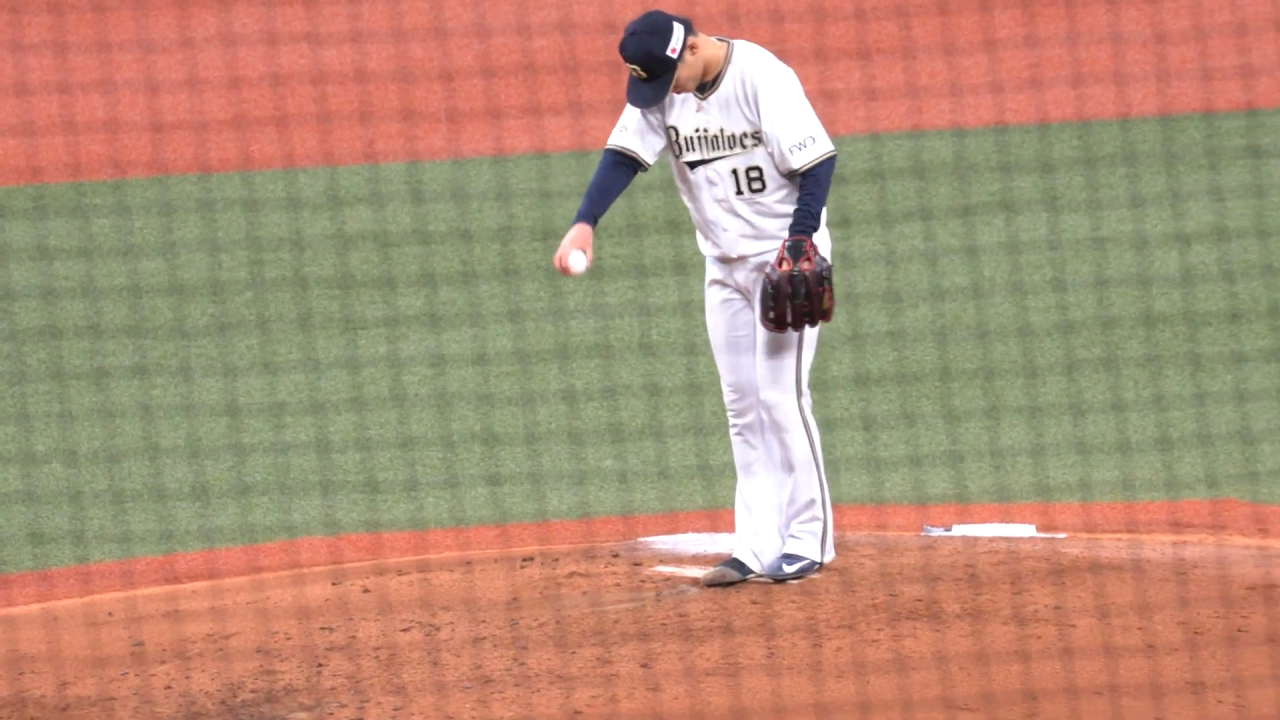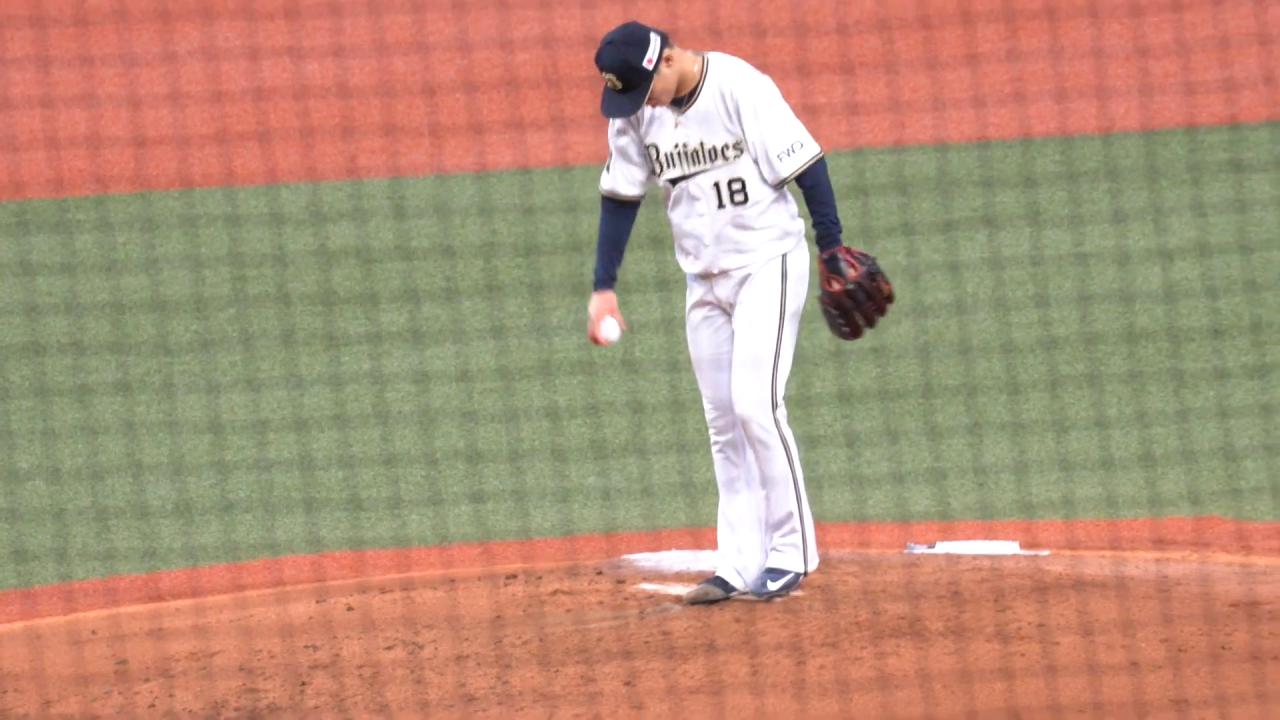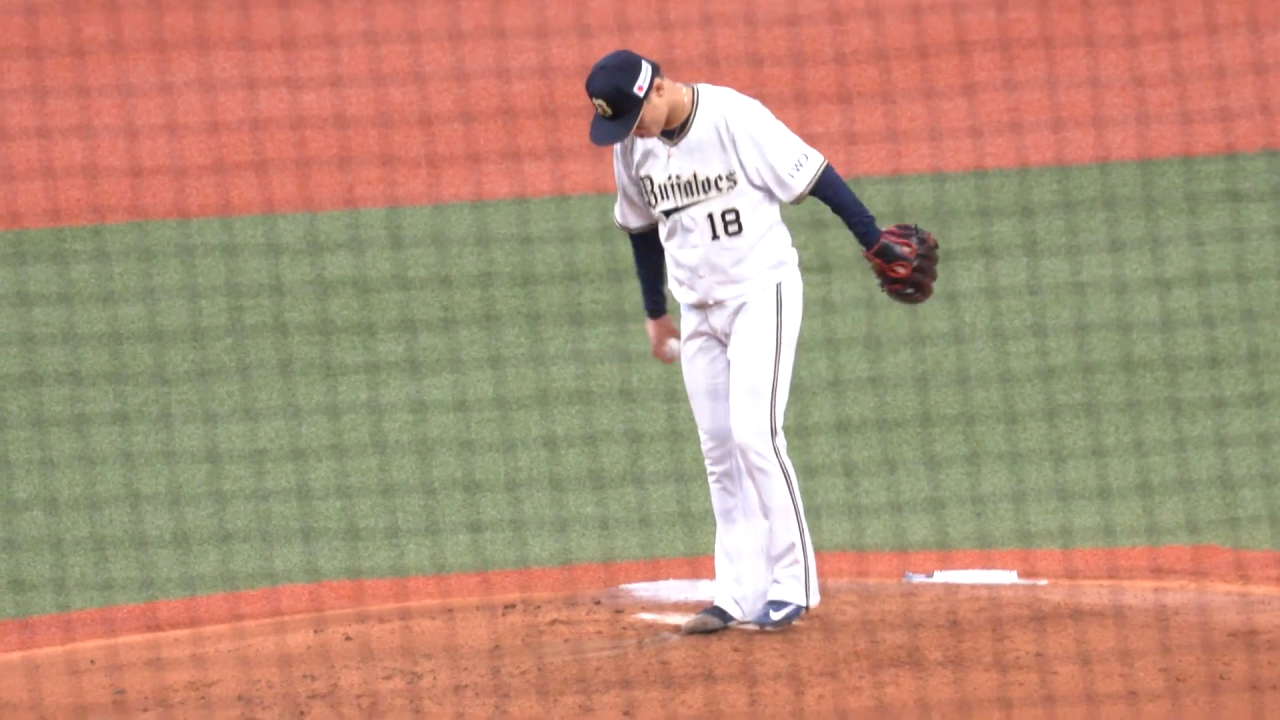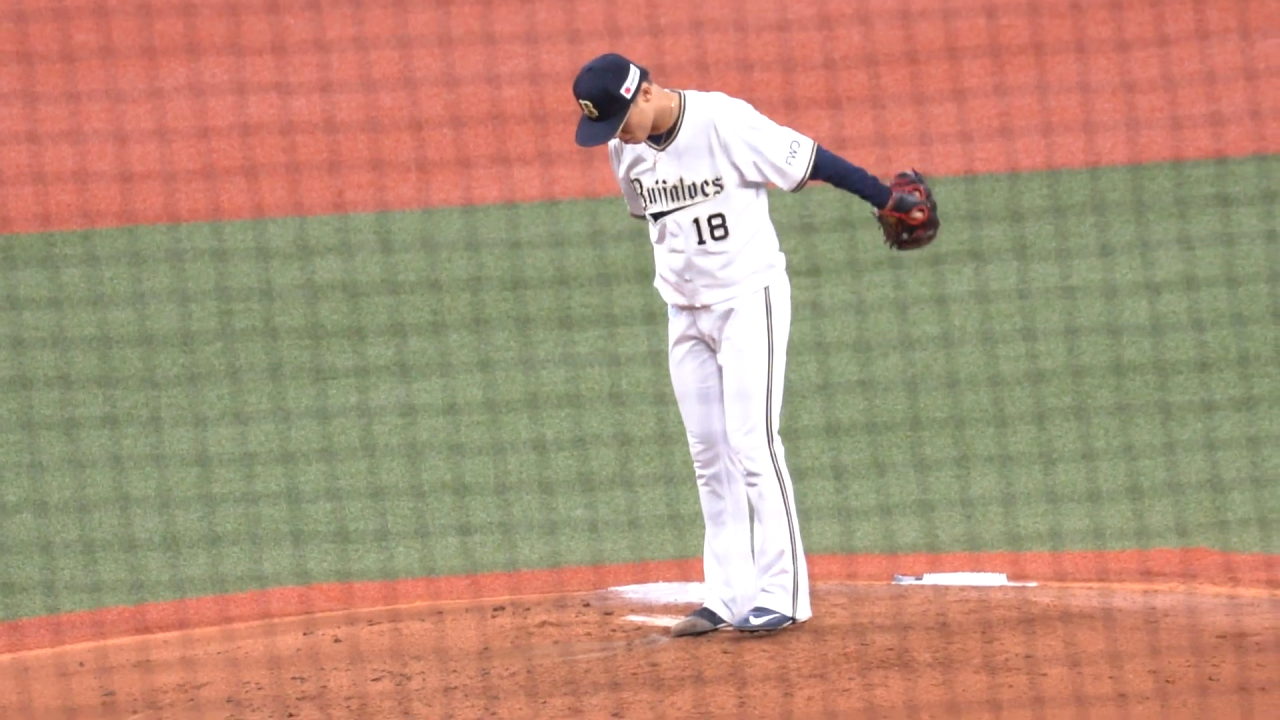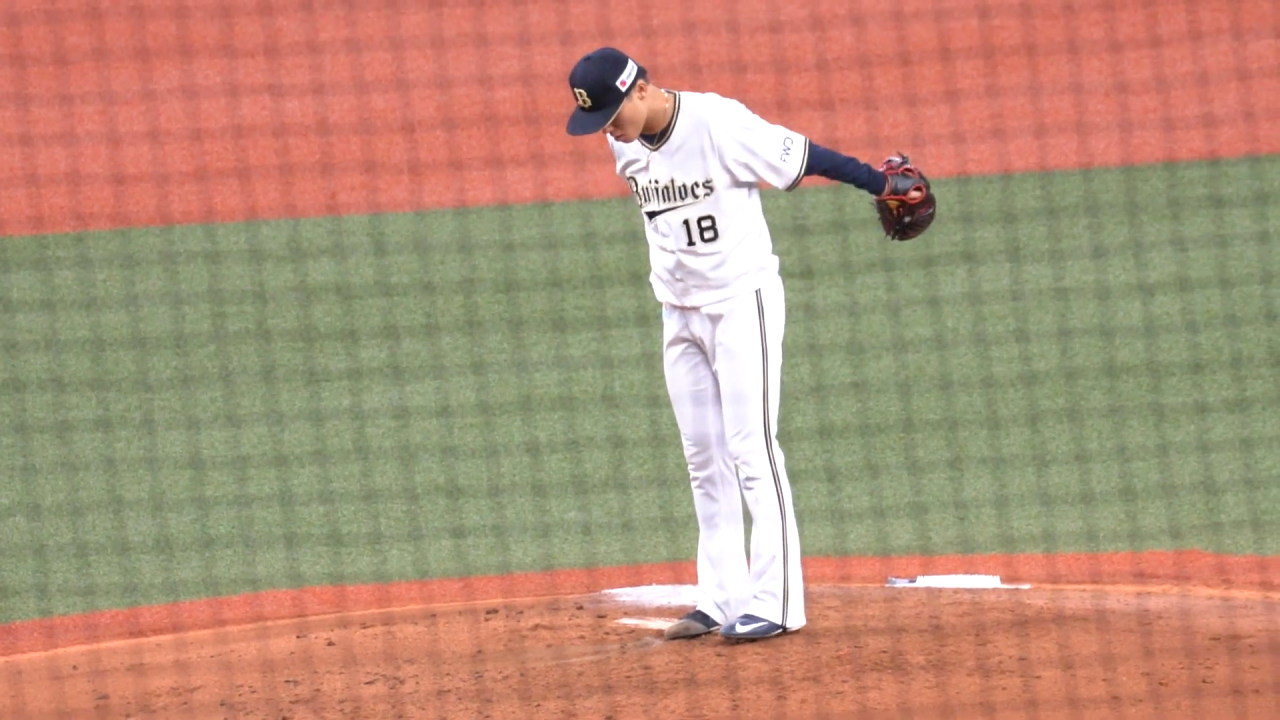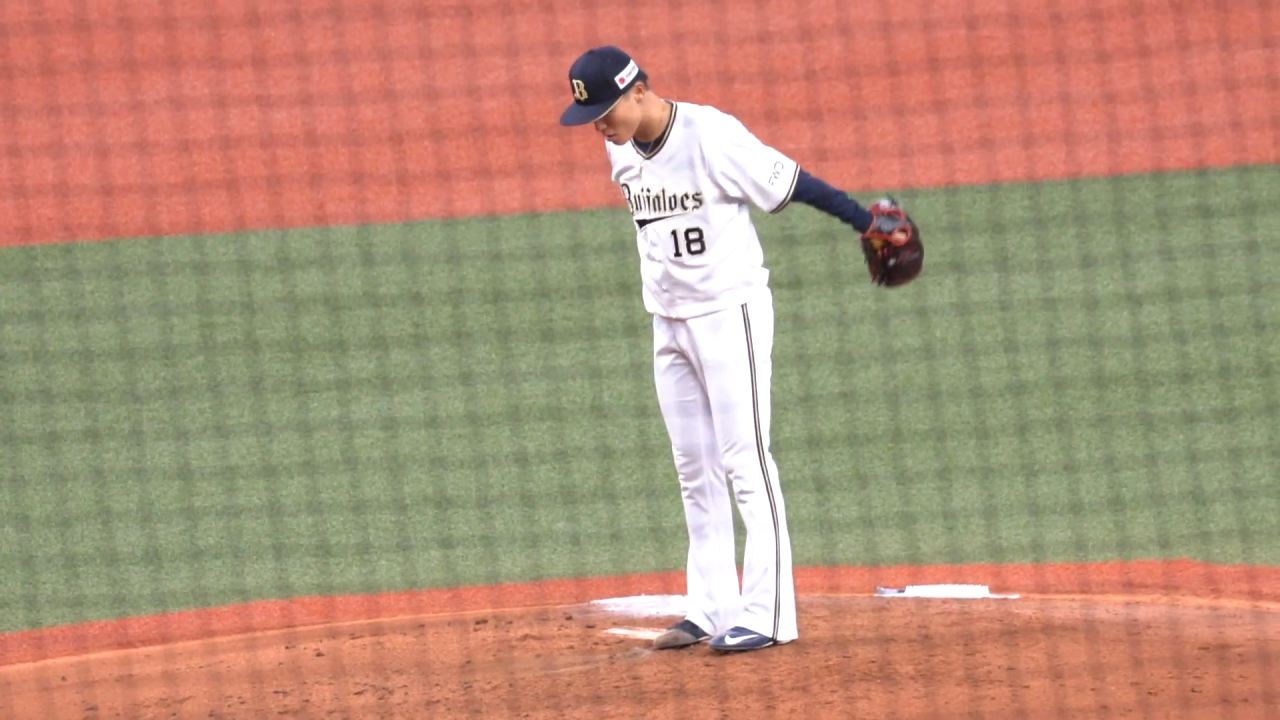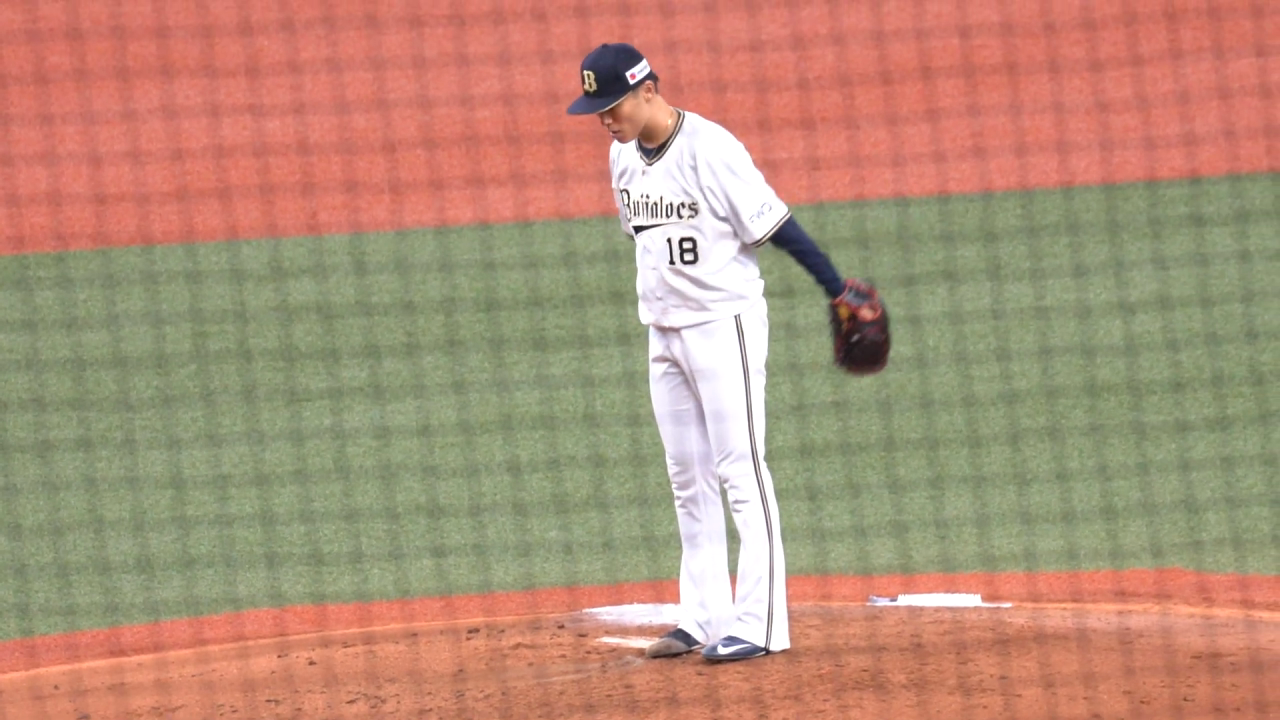
dt=0.4s
person 1, frame 1
left shoulder: (762, 76)
right shoulder: (660, 86)
left elbow: (819, 161)
right elbow: (624, 154)
left wrist: (798, 243)
right wrist: (584, 222)
left hip: (789, 252)
right hip: (723, 262)
left knee: (780, 396)
right knee: (742, 405)
left ankle: (806, 541)
right ankle: (758, 548)
person 1, frame 2
left shoulder: (744, 89)
right shoulder: (634, 112)
left elbow: (805, 165)
right elbow: (620, 197)
left wrist: (834, 250)
right wrist: (604, 286)
left hip: (769, 267)
right hip: (704, 279)
left knee: (754, 408)
right knee: (723, 422)
left ankle: (790, 551)
right ankle: (740, 565)
person 1, frame 3
left shoulder: (735, 117)
right shoulder: (631, 144)
left elbow: (816, 175)
left wrist: (873, 238)
right wrist: (655, 311)
left hip: (761, 294)
right hip: (697, 309)
left knee: (753, 435)
right knee: (719, 451)
left ankle: (792, 583)
right ankle: (739, 594)
person 1, frame 4
left shoulder: (726, 121)
right shoulder: (624, 146)
left elbow: (812, 160)
left wrist: (885, 197)
left hip: (750, 299)
right hip: (686, 310)
left knee: (751, 444)
right knee: (709, 455)
left ankle: (781, 594)
right ankle: (729, 597)
person 1, frame 5
left shoulder: (720, 123)
right shoulder: (624, 144)
left elbow: (805, 156)
left wrist: (881, 184)
left hip: (743, 302)
right hip: (679, 311)
left knee: (751, 449)
right knee: (704, 458)
left ankle: (775, 602)
right ankle: (722, 599)
person 1, frame 6
left shoulder: (712, 136)
right shoulder: (620, 150)
left elbow: (792, 183)
left wrist: (867, 222)
left hip: (731, 315)
right hip: (668, 323)
left knee: (744, 461)
right knee: (694, 469)
left ankle: (767, 613)
right ankle: (713, 610)
person 1, frame 7
left shoulder: (711, 149)
right shoulder: (621, 155)
left elbow: (776, 225)
left wrist: (841, 291)
left hip: (725, 325)
right hip: (662, 332)
left knee: (739, 471)
right knee: (687, 479)
left ankle: (759, 623)
right ankle: (704, 618)
